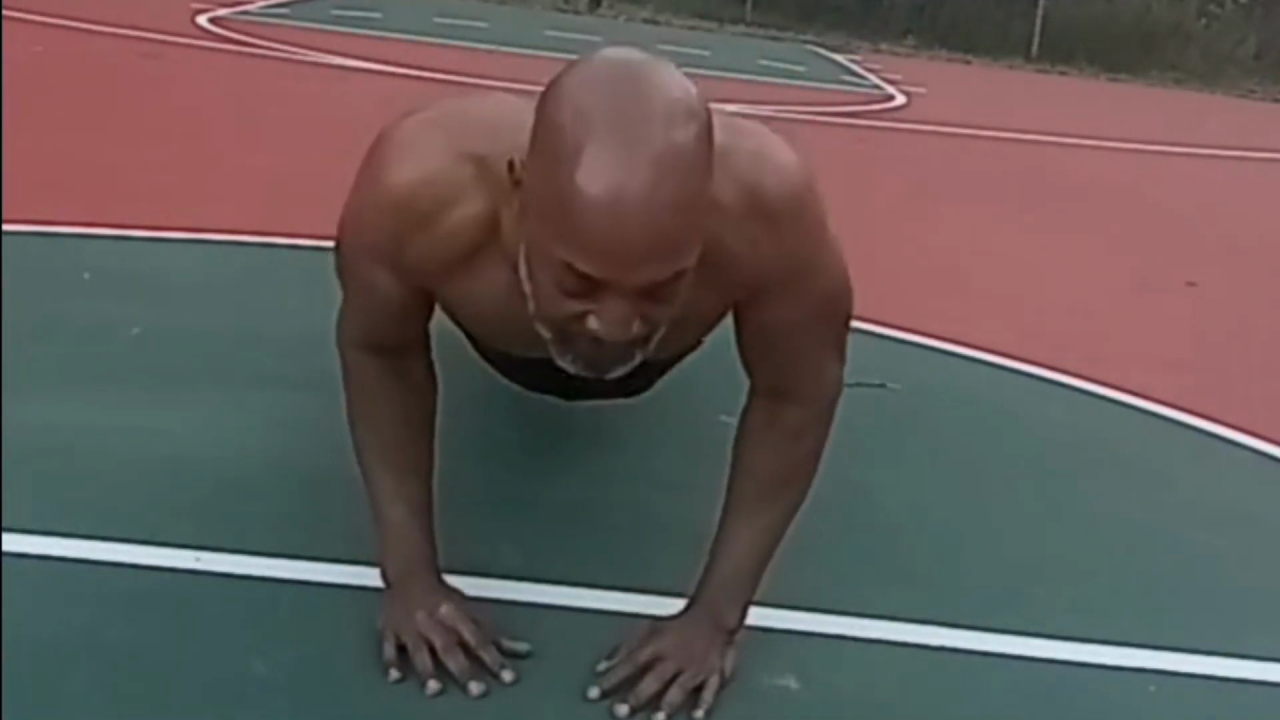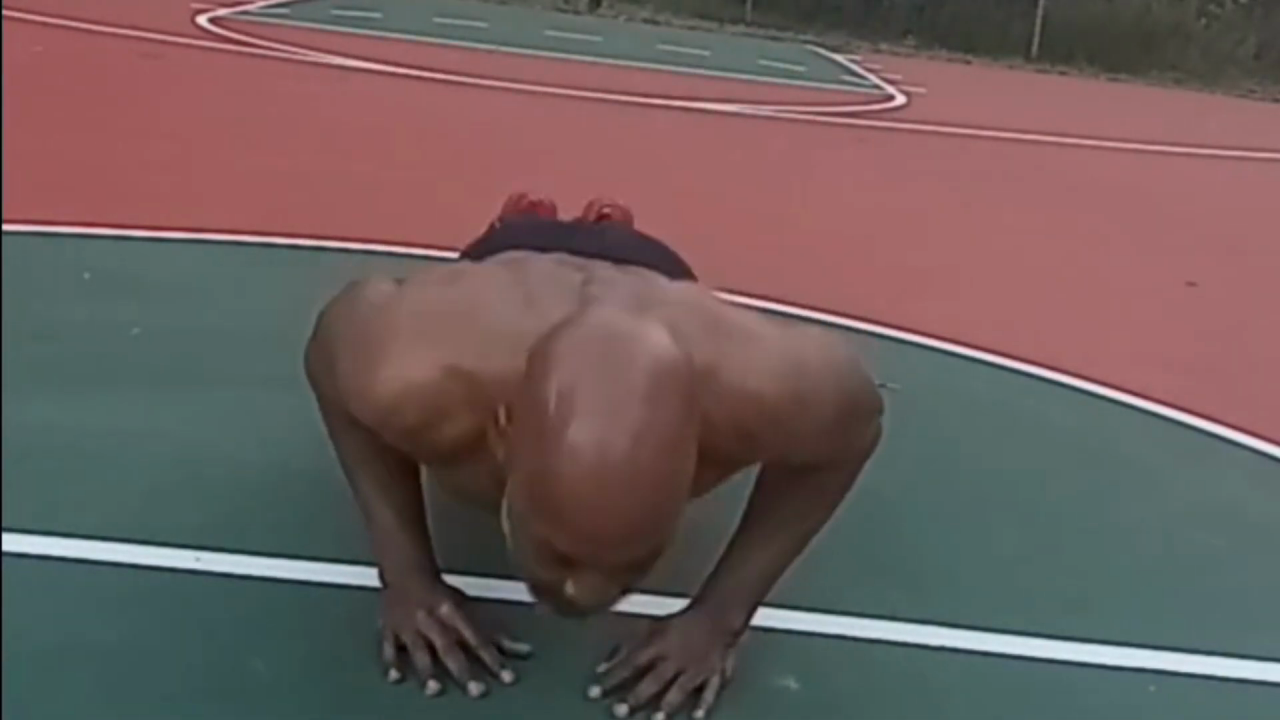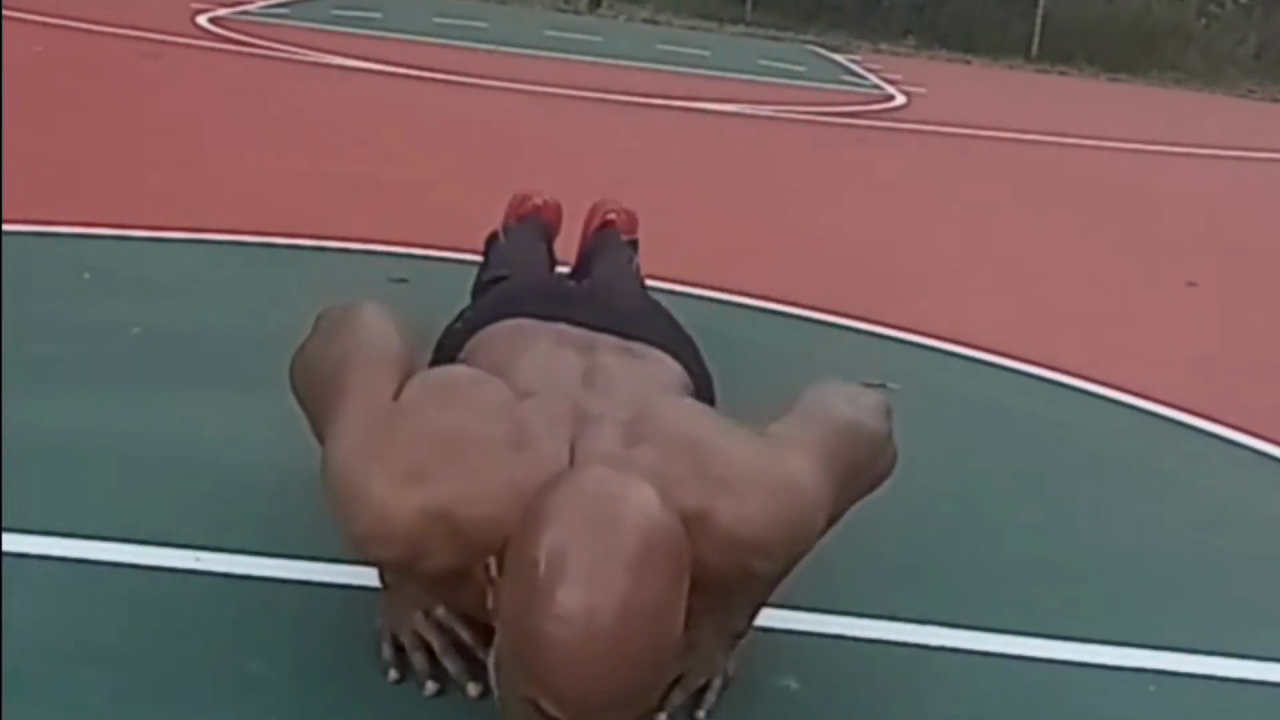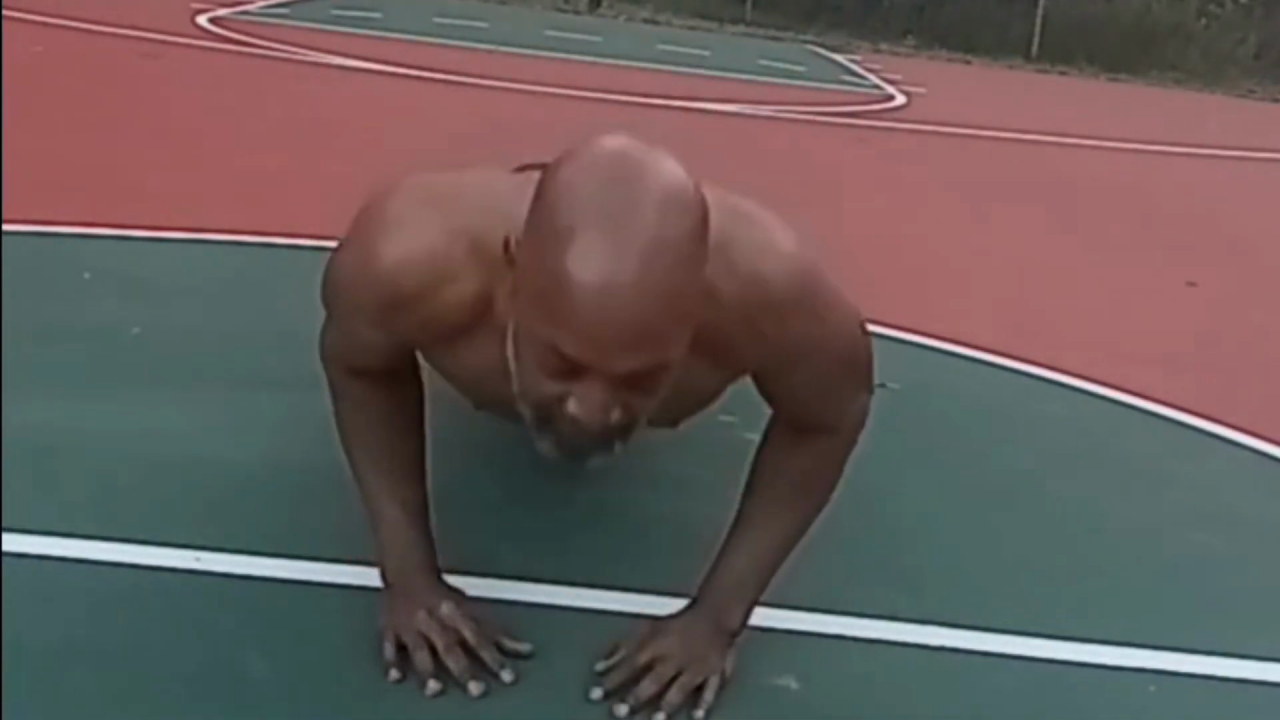
dt=0.3s
person 1, frame 1
left shoulder: (767, 202)
right shoulder: (418, 186)
left elbow: (797, 394)
right elbow: (377, 348)
left wrist: (718, 614)
right wrist: (408, 577)
person 1, frame 2
left shoulder: (756, 393)
right shoulder: (412, 386)
left elbow: (854, 431)
right elbow: (331, 369)
left wrist: (720, 618)
right wrist: (405, 580)
left ankle: (609, 231)
right ankle: (517, 230)
person 1, frame 3
left shoulder: (742, 512)
right shoulder: (414, 506)
left elbow: (869, 430)
right elbow: (341, 339)
left wrist: (722, 622)
right wrist: (404, 582)
left hip: (654, 356)
left ankle: (610, 236)
right ankle: (526, 227)
person 1, frame 4
left shoulder: (767, 283)
right shoulder: (412, 257)
left elbow: (834, 416)
right elbow: (357, 366)
left wrist: (721, 615)
right wrist: (405, 575)
